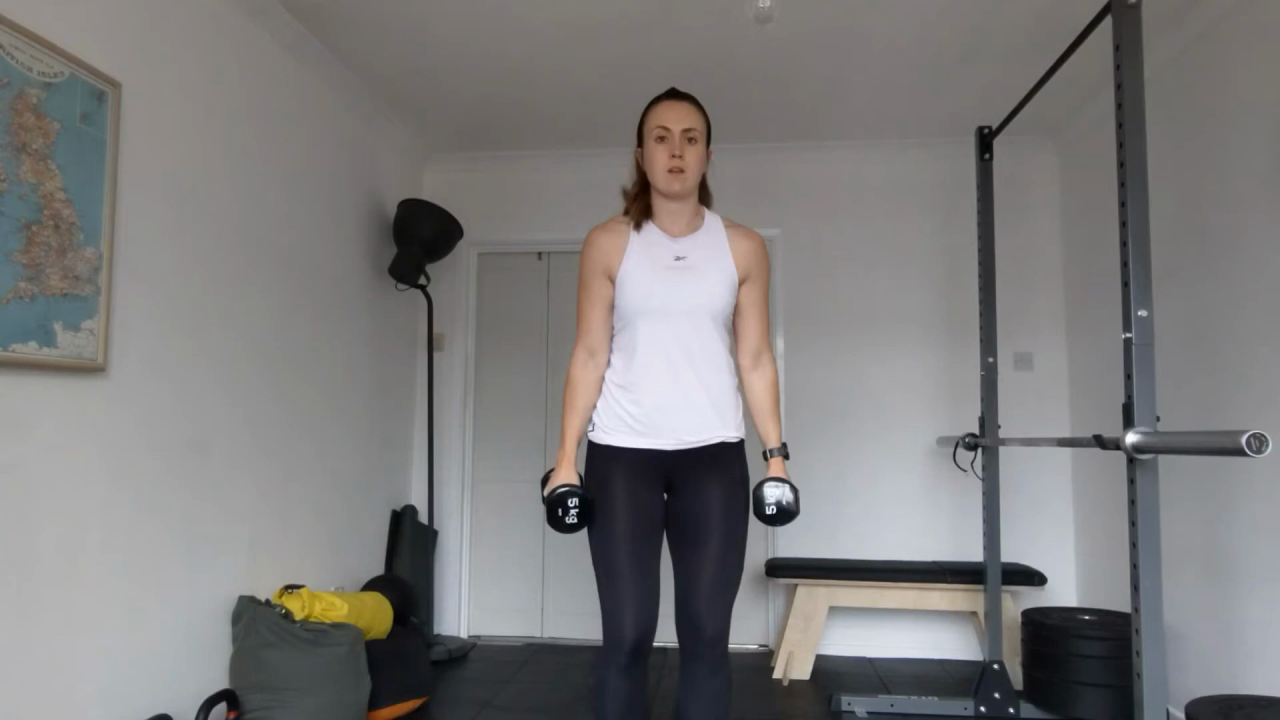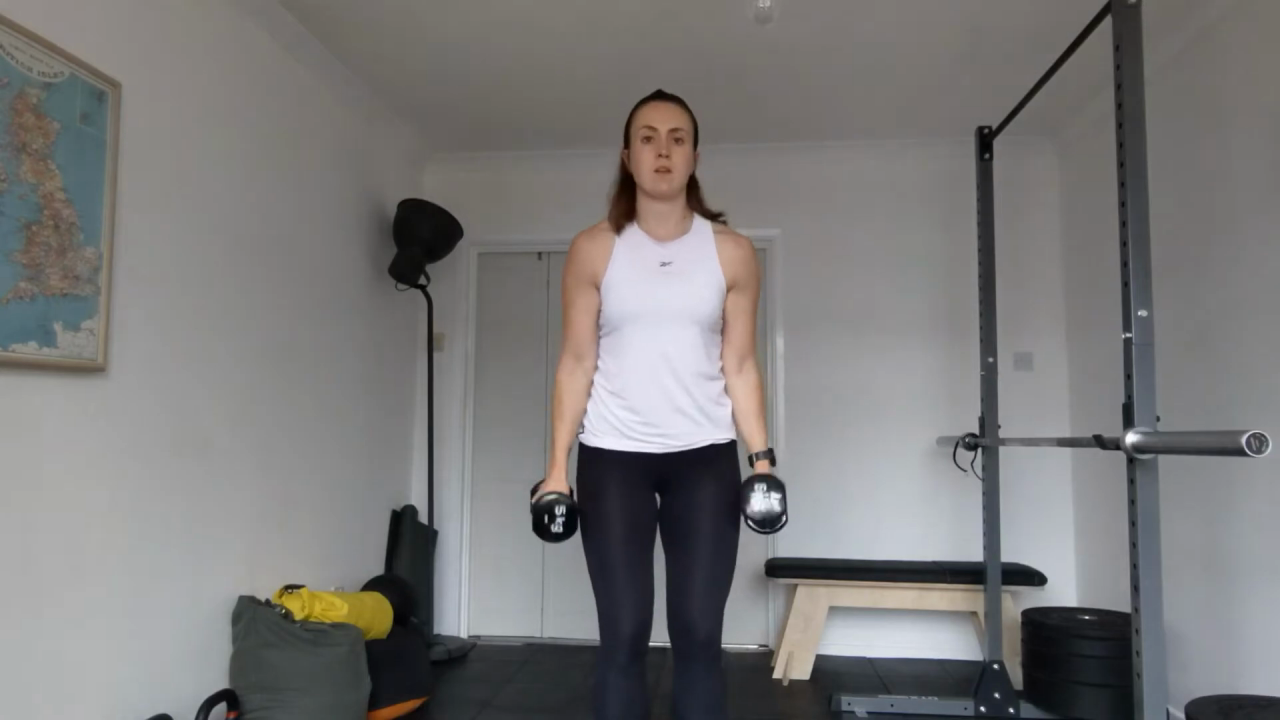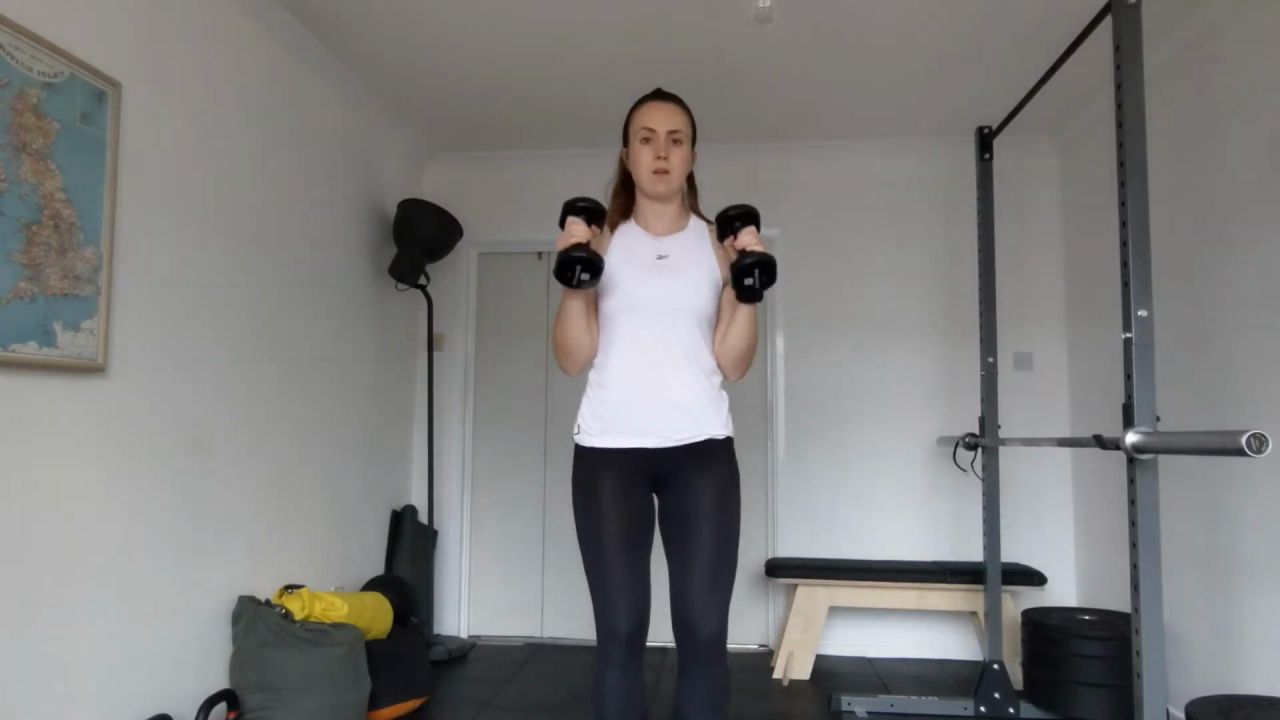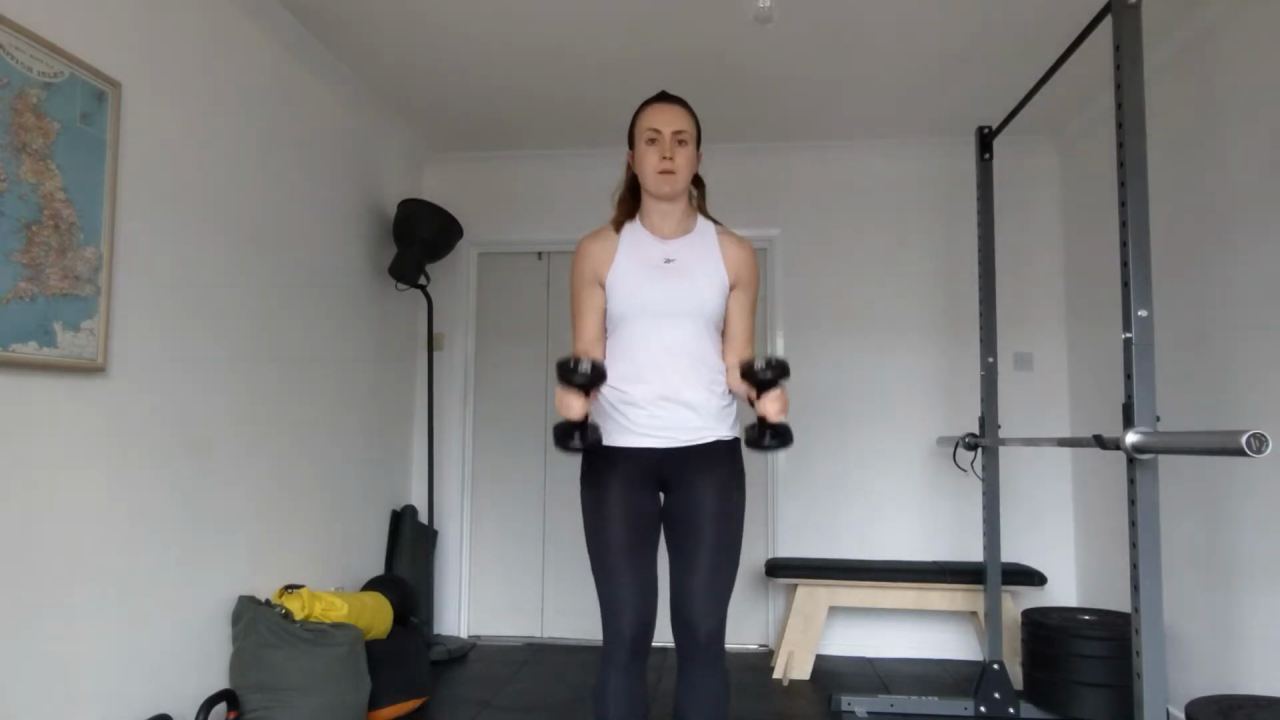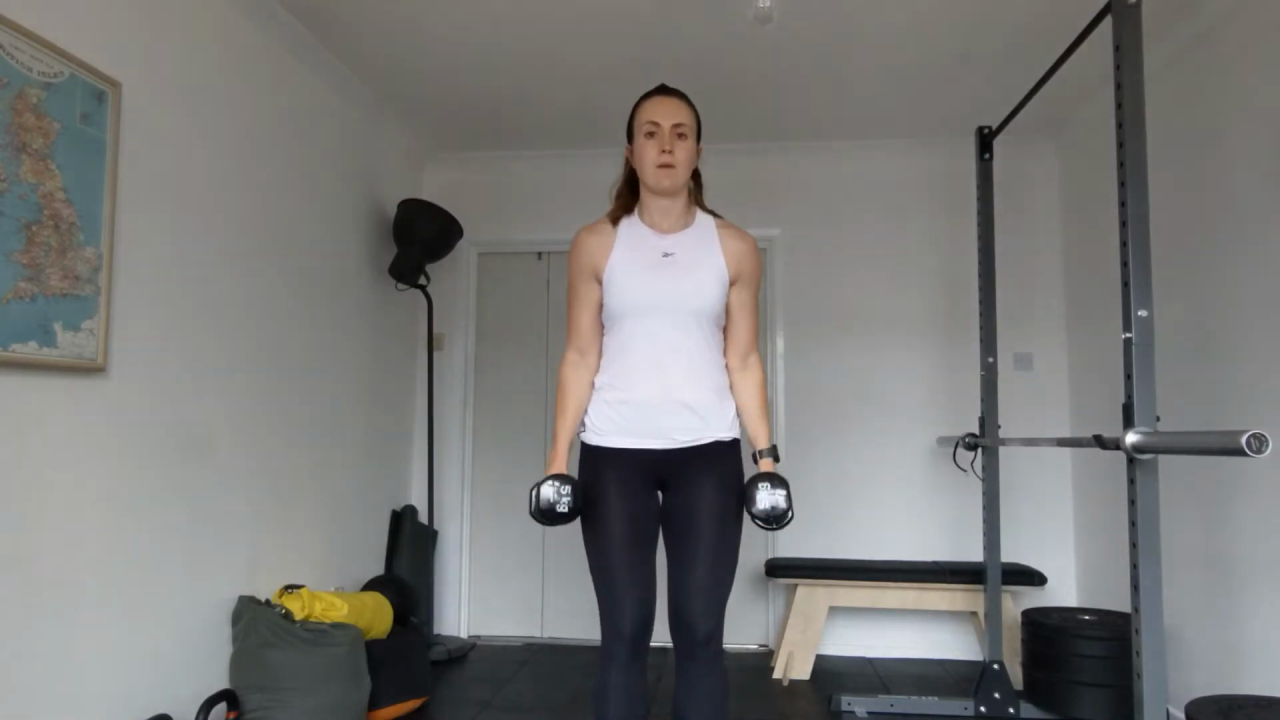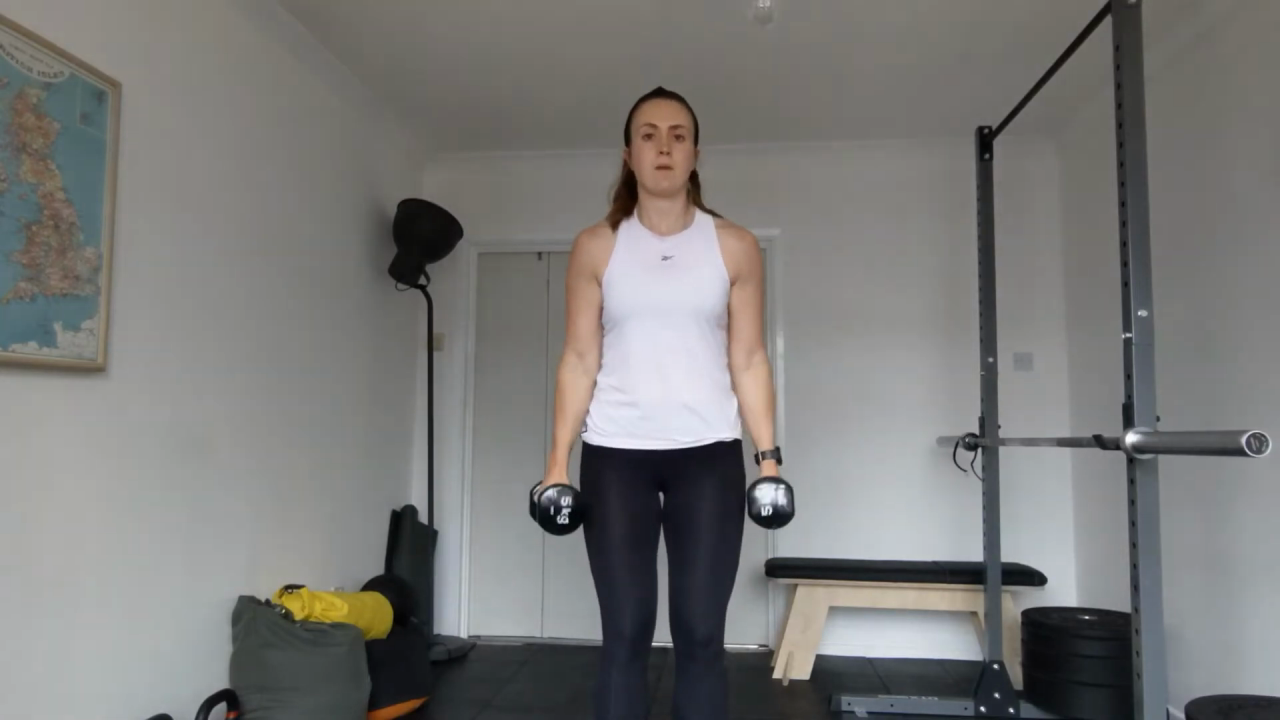
dt=0.5s
person 1, frame 1
left shoulder: (743, 247)
right shoulder: (608, 244)
left elbow: (755, 358)
right elbow: (588, 356)
left wrist: (776, 452)
right wrist: (565, 457)
left hip: (714, 456)
right hip: (623, 454)
left knee: (705, 633)
right knee: (627, 633)
person 1, frame 2
left shoulder: (731, 251)
right shoulder: (593, 249)
left elbow: (740, 365)
right elbow: (575, 363)
left wrist: (761, 458)
right wrist: (557, 465)
left hip: (704, 458)
right hip: (613, 458)
left knee: (698, 633)
right knee: (623, 635)
person 1, frame 3
left shoulder: (722, 246)
right shoulder: (595, 241)
left elbow: (732, 363)
right elbow: (573, 358)
right wrist: (574, 278)
left hip: (701, 451)
right hip: (608, 452)
left knee: (703, 631)
right knee: (620, 633)
person 1, frame 4
left shoulder: (732, 252)
right shoulder: (599, 250)
left elbow: (736, 357)
right elbow: (584, 352)
left wrist: (760, 390)
right wrist: (574, 389)
left hip: (708, 454)
right hip: (618, 454)
left knee: (702, 632)
right knee: (625, 633)
person 1, frame 5
left shoulder: (734, 247)
right shoulder: (595, 244)
left elbow: (743, 361)
right elbow: (580, 357)
left wrist: (766, 453)
right wrist: (558, 454)
left hip: (707, 455)
right hip: (615, 454)
left knee: (700, 633)
right knee: (624, 634)
person 1, frame 6
left shoulder: (734, 246)
right shoulder: (595, 247)
left elbow: (748, 359)
right elbow: (579, 359)
left wrist: (769, 456)
right wrist: (558, 459)
left hip: (708, 456)
right hip: (616, 456)
left knee: (700, 634)
right knee: (625, 633)
